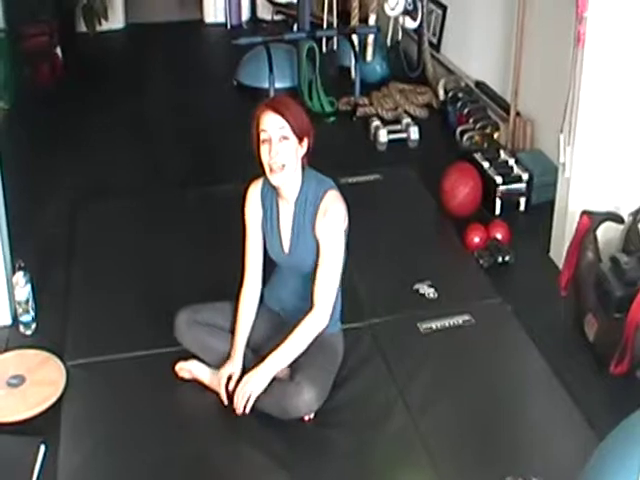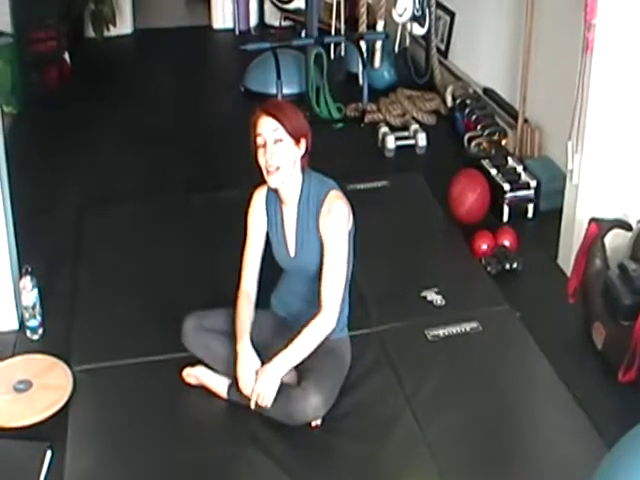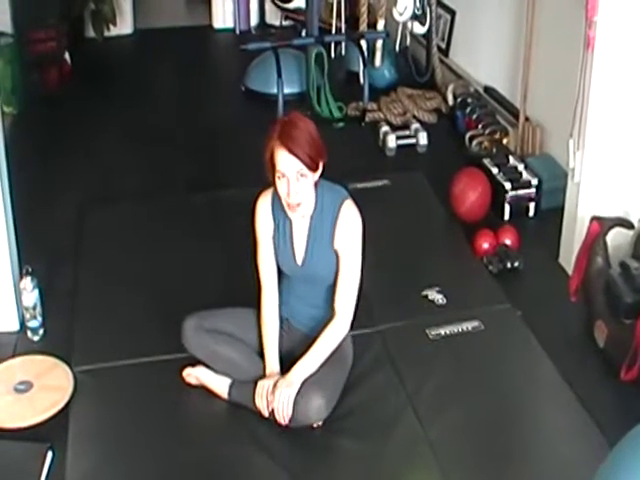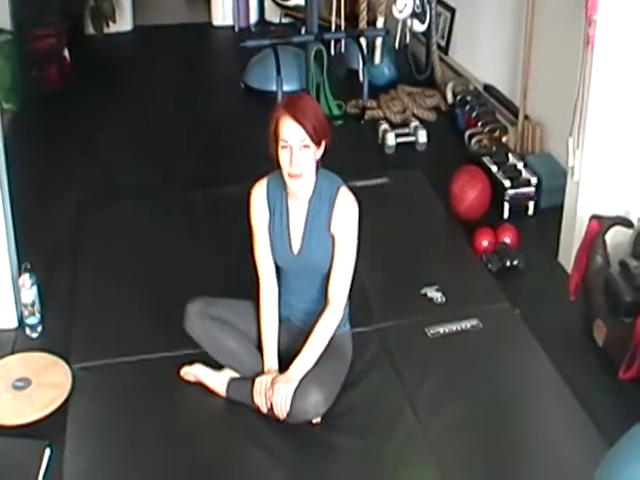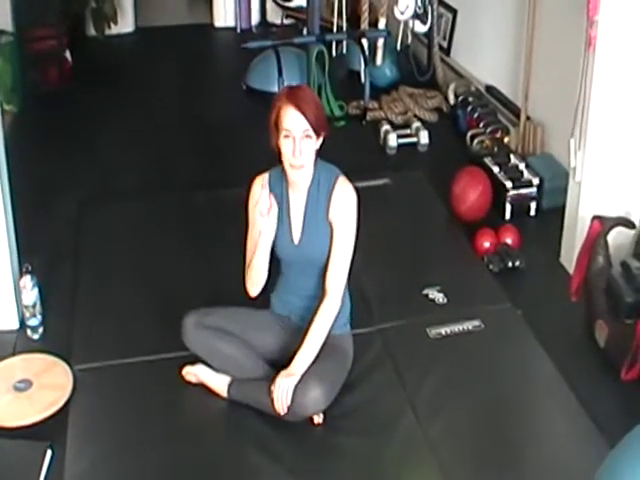
dt=1s
person 1, frame 1
left shoulder: (328, 204)
right shoulder: (257, 193)
left elbow: (321, 311)
right elbow: (250, 281)
left wrist: (263, 373)
right wrist: (235, 355)
left hip: (315, 332)
right hip: (271, 314)
left knee: (305, 399)
right knee: (186, 323)
right ankle: (283, 377)
person 1, frame 2
left shoulder: (331, 205)
right shoulder: (262, 200)
left elbow: (330, 312)
right elbow: (247, 287)
left wrist: (278, 366)
right wrist: (242, 348)
left hip: (324, 337)
right hip: (280, 320)
left knee: (310, 405)
right knee: (193, 328)
left ankle: (223, 383)
right ankle: (291, 380)
person 1, frame 3
left shoulder: (344, 214)
right shoulder: (266, 205)
left elbow: (343, 317)
right elbow: (268, 289)
left wrist: (294, 377)
right wrist: (272, 371)
left hip: (326, 336)
right hip: (282, 322)
left knee: (311, 406)
right knee: (193, 330)
left ankle: (224, 384)
right ankle: (279, 382)
person 1, frame 4
left shoulder: (341, 202)
right shoulder: (262, 194)
left elbow: (336, 304)
right elbow: (267, 283)
left wrist: (292, 374)
right wrist: (271, 367)
left hip: (325, 333)
right hip: (280, 320)
left knee: (309, 403)
right knee: (196, 315)
left ankle: (225, 381)
person 1, frame 5
left shoulder: (339, 192)
right shoulder: (264, 187)
left elbow: (334, 293)
right elbow: (253, 287)
left wrist: (296, 369)
right wrist: (265, 233)
left hip: (327, 333)
right hip: (281, 320)
left knee: (311, 398)
right knee: (193, 327)
left ankle: (225, 384)
right ankle: (281, 380)
